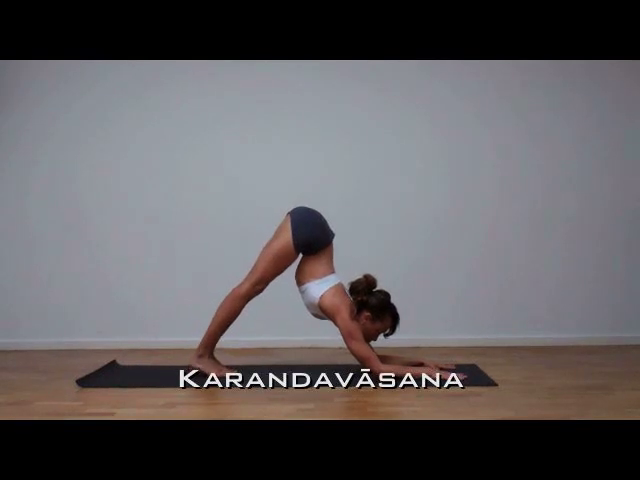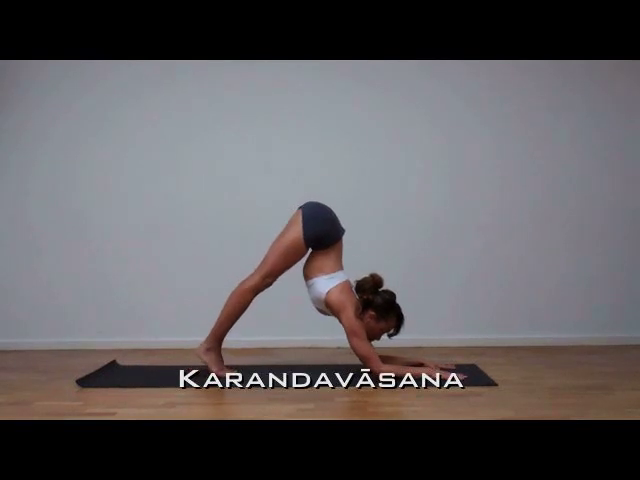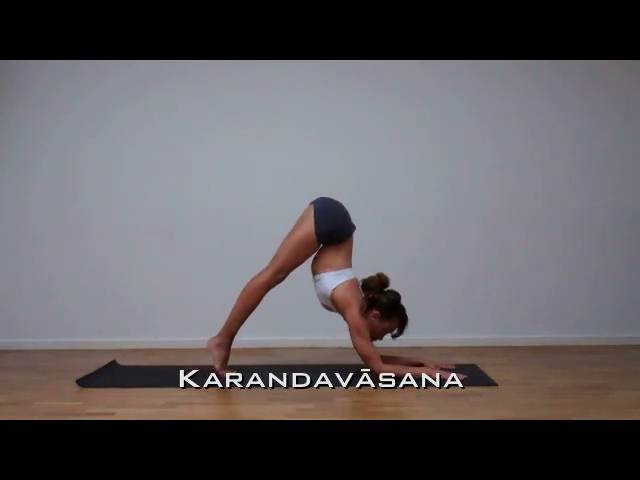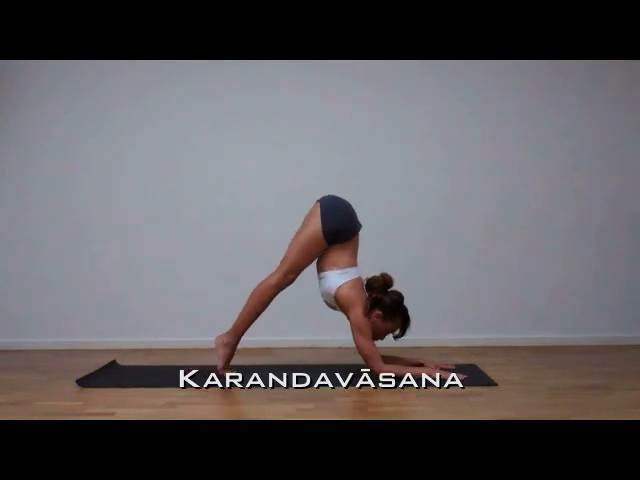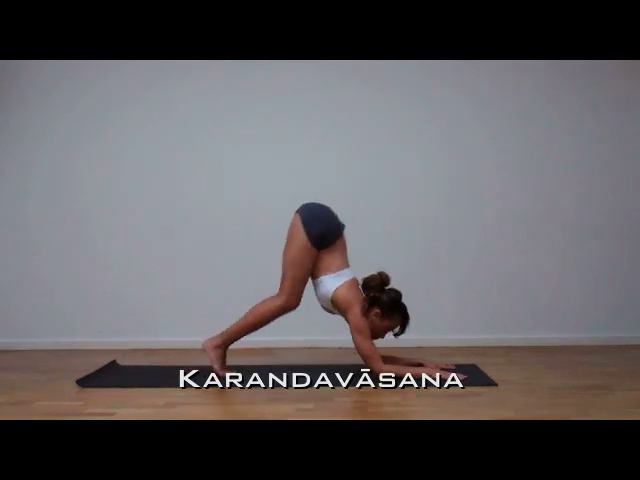
dt=0.2s
person 1, frame 1
left shoulder: (351, 311)
right shoulder: (346, 316)
left elbow: (373, 358)
right elbow: (378, 369)
left wrist: (420, 362)
right wrist: (426, 372)
left hip: (309, 226)
right hip: (304, 225)
left knee: (253, 288)
right knee: (250, 286)
right ankle: (202, 354)
person 1, frame 2
left shoulder: (354, 309)
right shoulder: (350, 314)
left elbow: (374, 358)
right elbow: (377, 368)
left wrist: (420, 362)
right wrist: (426, 372)
left hip: (318, 222)
right hip: (315, 221)
left knee: (262, 281)
right knee: (259, 279)
right ankle: (210, 345)
person 1, frame 3
left shoulder: (359, 307)
right shoulder: (355, 312)
left elbow: (374, 356)
right elbow: (377, 367)
left wrist: (420, 362)
right wrist: (425, 371)
left hip: (329, 218)
left knee: (274, 276)
right knee: (272, 275)
right ankle: (222, 340)
person 1, frame 4
left shoulder: (362, 306)
right shoulder: (358, 310)
left elbow: (374, 356)
right elbow: (378, 368)
left wrist: (421, 363)
right wrist: (425, 372)
left knee: (284, 278)
right knee: (282, 277)
right ankle: (230, 338)
person 1, frame 5
left shoulder: (359, 304)
right shoulder: (356, 310)
left elbow: (374, 357)
right elbow: (378, 367)
left wrist: (419, 362)
right wrist: (424, 371)
left hip: (319, 223)
right hip: (315, 221)
left knee: (287, 299)
right knee: (288, 299)
left ankle: (221, 342)
right ankle: (219, 341)
